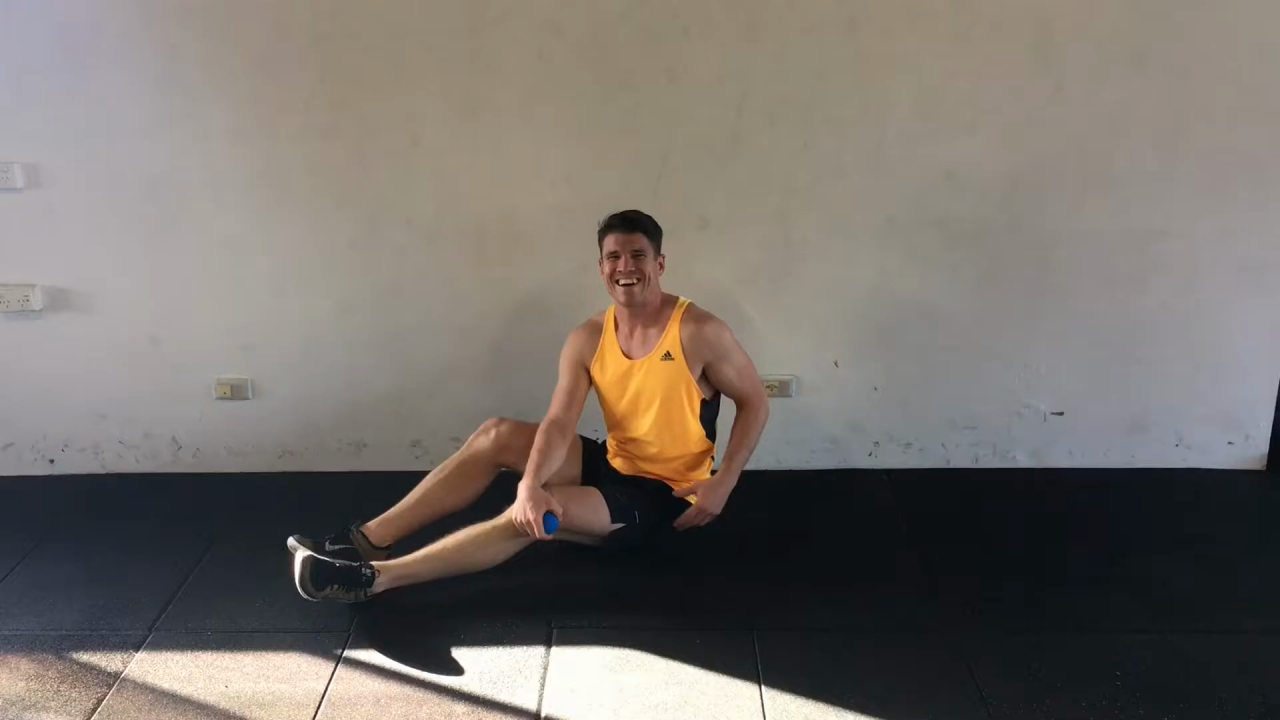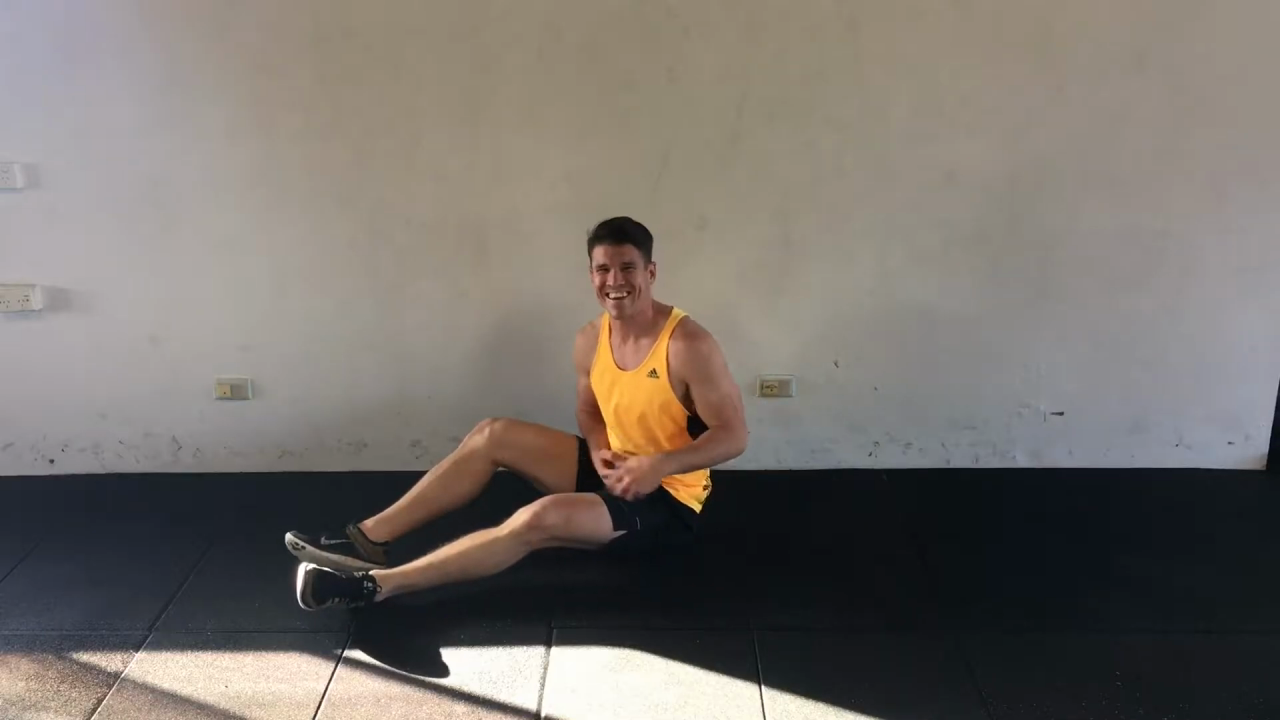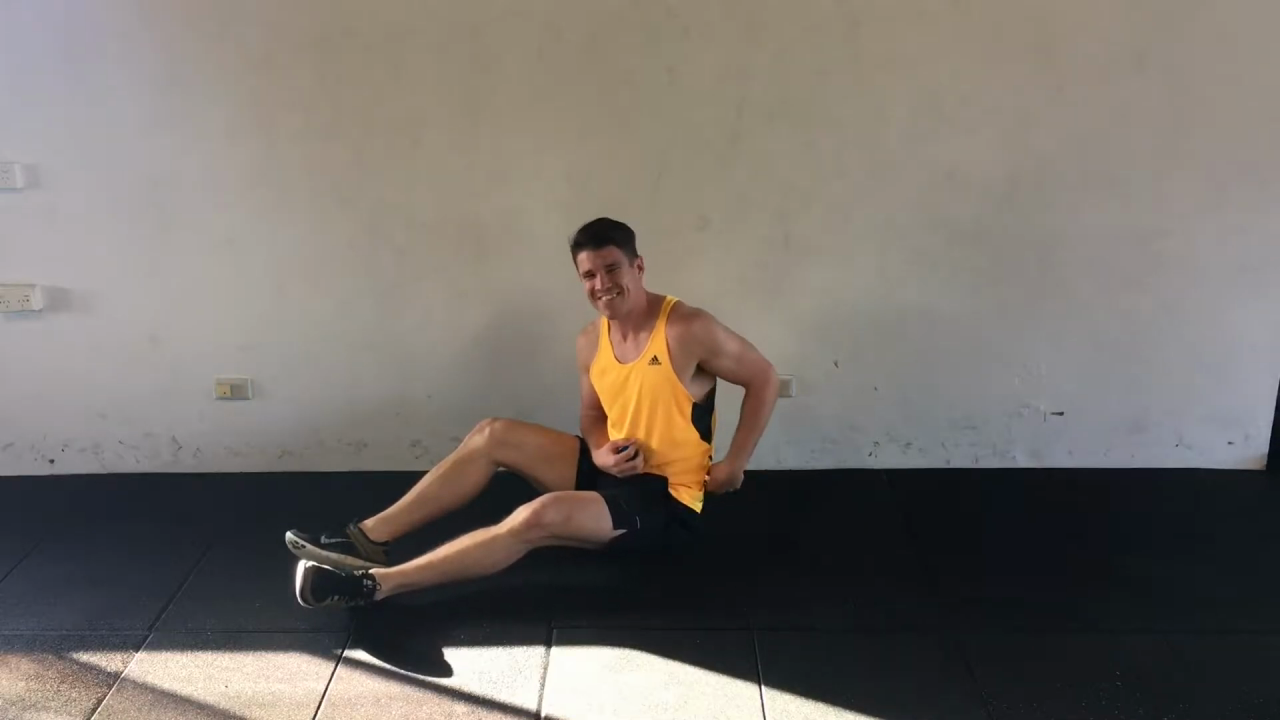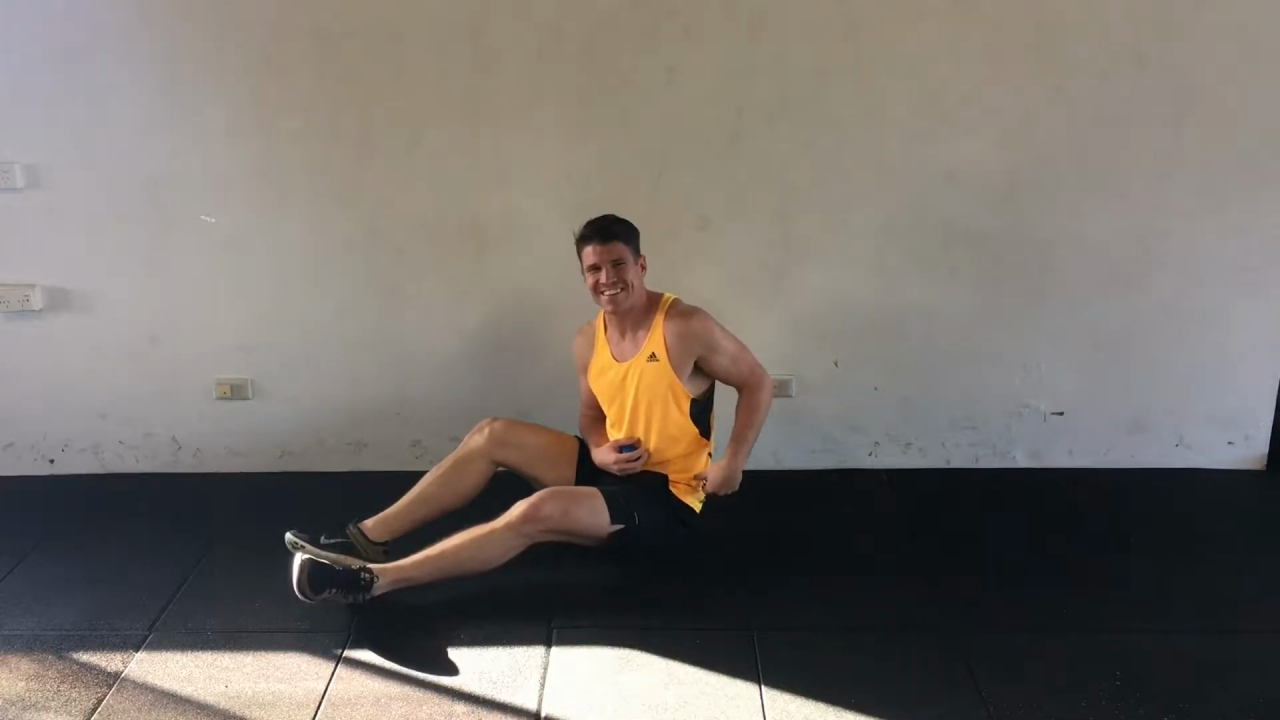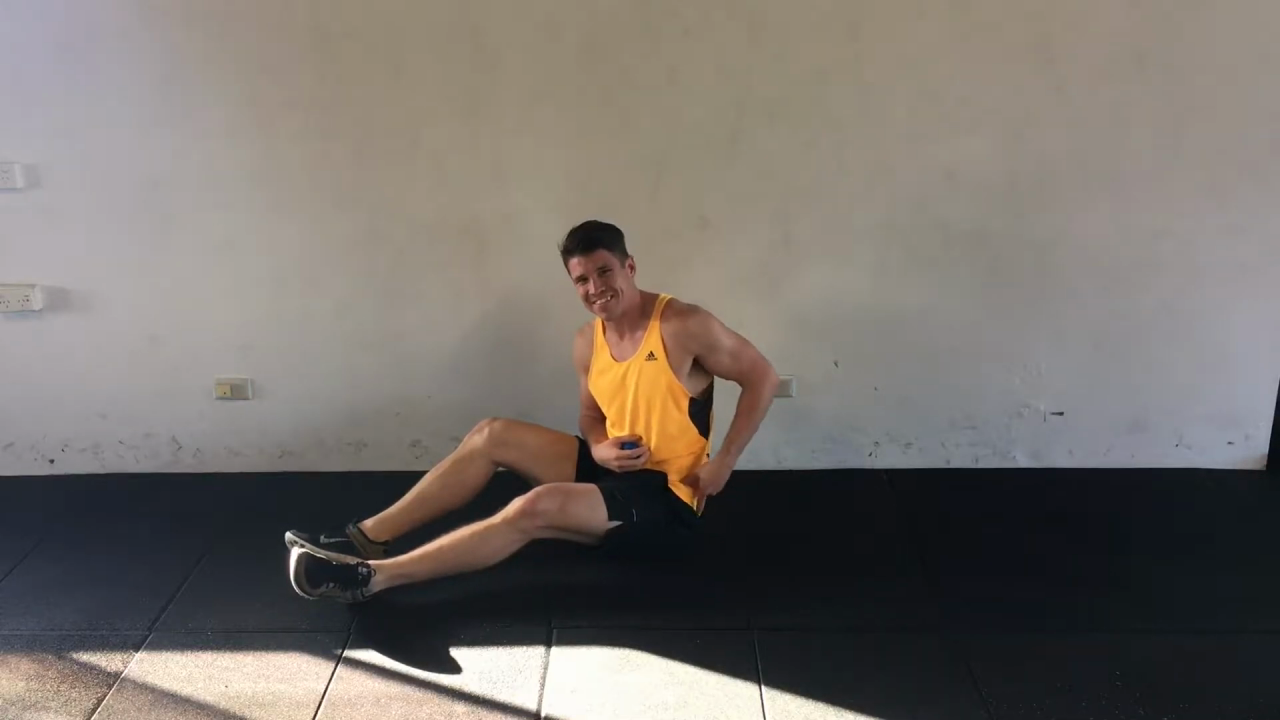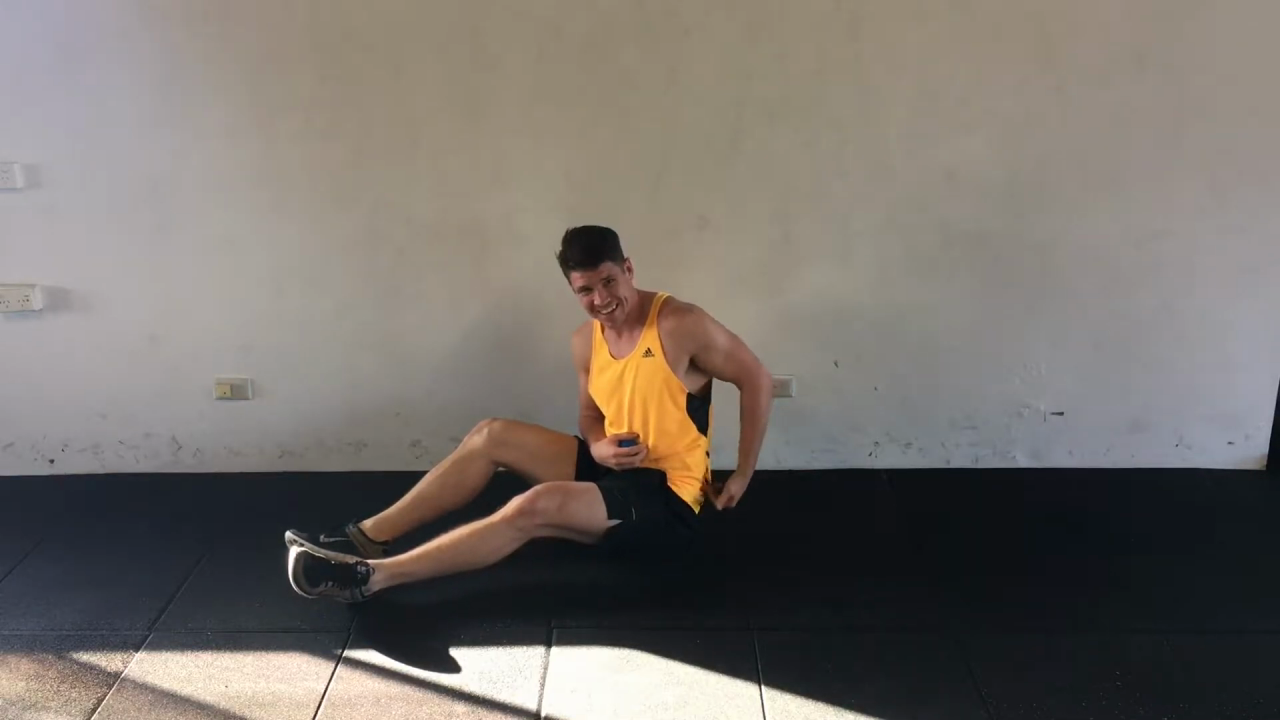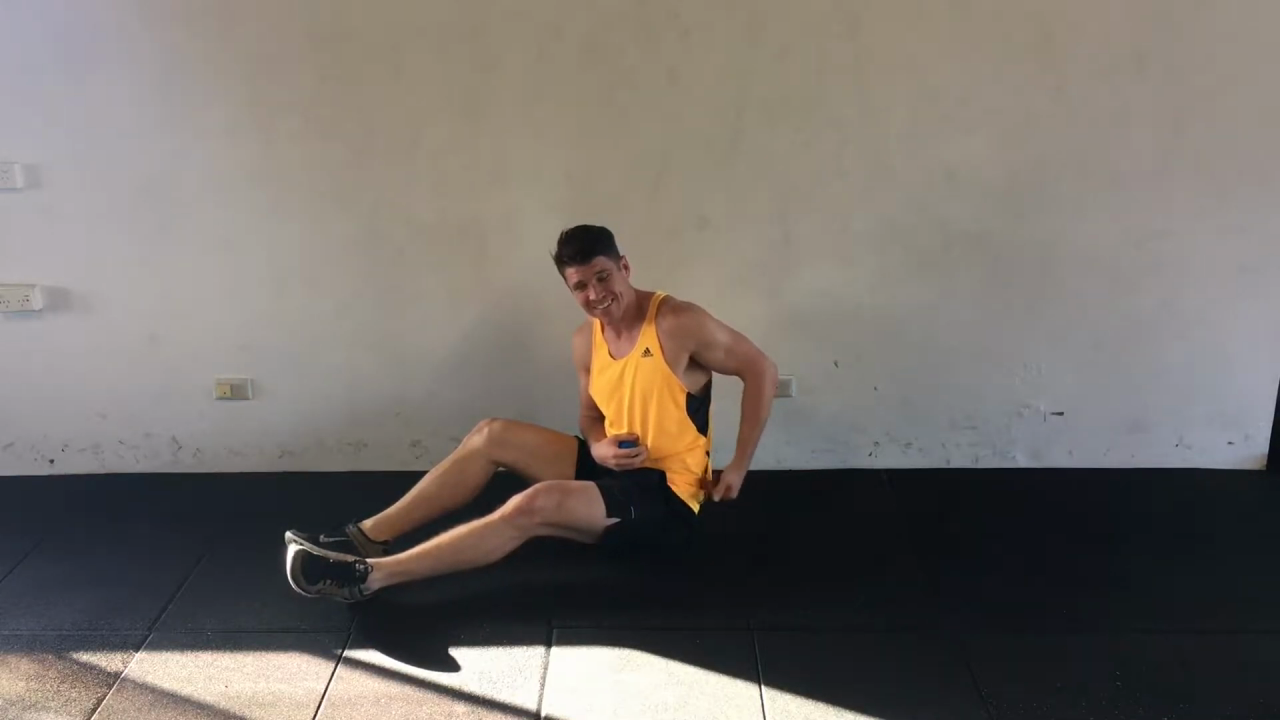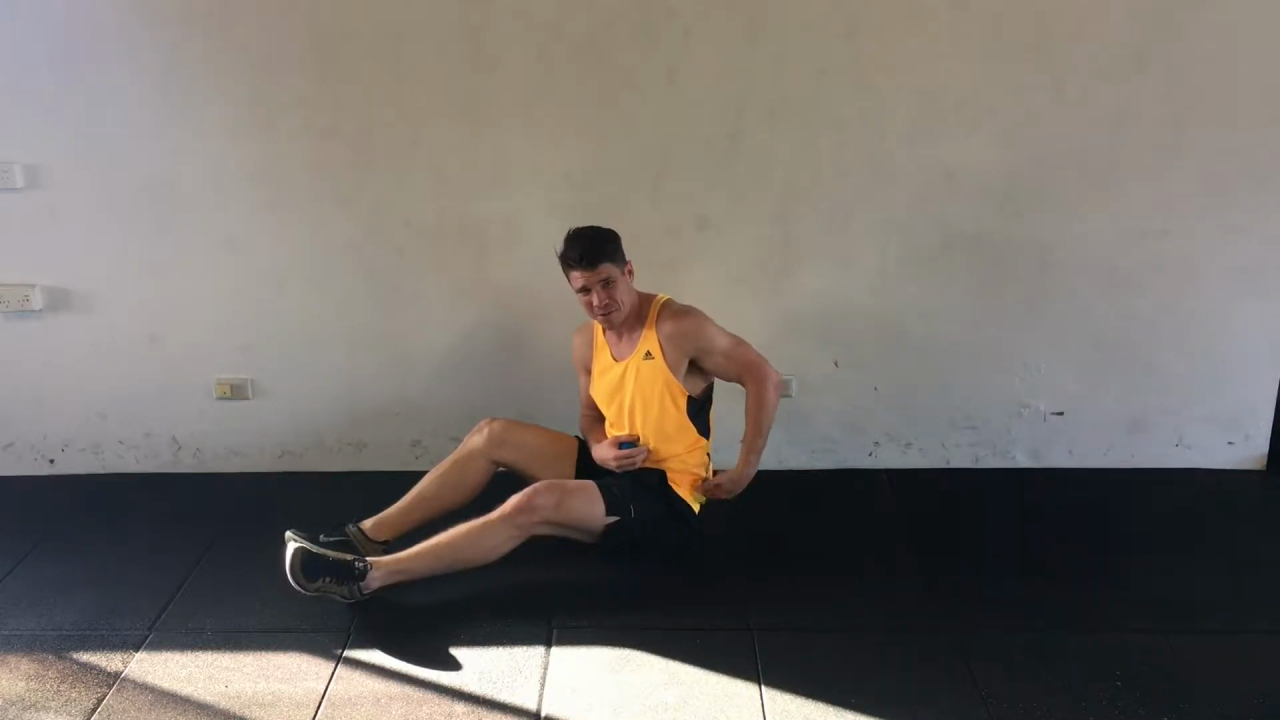
dt=0.7s
person 1, frame 1
left shoulder: (700, 331)
right shoulder: (588, 338)
left elbow: (755, 403)
right elbow: (559, 423)
left wrist: (723, 483)
right wrist: (530, 483)
left hip: (664, 496)
right hip: (613, 466)
left knee: (522, 522)
right knee: (496, 435)
left ankle: (373, 577)
right ankle: (369, 540)
person 1, frame 2
left shoulder: (690, 345)
right shoulder: (589, 340)
left elbow: (732, 437)
left wrist: (657, 466)
right wrist: (601, 453)
left hip: (667, 499)
right hip: (617, 469)
left knee: (540, 519)
right knee: (492, 436)
left ankle: (375, 585)
right ankle: (369, 539)
person 1, frame 3
left shoulder: (689, 330)
right shoulder: (590, 341)
left elbow: (764, 381)
left wrist: (734, 464)
right wrist: (599, 452)
left hip: (665, 499)
right hip: (616, 469)
left knee: (541, 517)
right knee: (492, 436)
left ankle: (376, 583)
right ankle: (369, 537)
person 1, frame 4
left shoulder: (687, 328)
right shoulder: (588, 341)
left elbow: (756, 383)
left wrist: (732, 462)
right wrist: (599, 451)
left hip: (666, 499)
right hip: (615, 470)
left knee: (540, 511)
right knee: (493, 435)
left ankle: (374, 578)
right ankle: (369, 537)
person 1, frame 5
left shoulder: (685, 326)
right shoulder: (587, 342)
left elbow: (761, 377)
left wrist: (722, 463)
right wrist: (599, 449)
left hip: (666, 496)
right hip: (614, 468)
left knee: (537, 508)
right knee: (492, 436)
left ankle: (372, 576)
right ankle: (368, 536)
person 1, frame 6
left shoulder: (681, 324)
right shoulder: (585, 341)
left elbow: (755, 379)
left wrist: (742, 475)
right wrist: (599, 447)
left hip: (665, 499)
right hip: (614, 469)
left knee: (537, 506)
right knee: (492, 435)
left ankle: (371, 576)
right ankle: (368, 536)
person 1, frame 7
left shoulder: (679, 323)
right shoulder: (586, 341)
left elbow: (761, 371)
left wrist: (739, 465)
right wrist: (599, 448)
left hip: (665, 496)
right hip: (615, 469)
left knee: (535, 505)
right knee: (492, 436)
left ankle: (369, 574)
right ankle: (368, 536)
person 1, frame 8
left shoulder: (681, 327)
right shoulder: (586, 341)
left elbow: (763, 378)
left wrist: (745, 469)
right wrist: (599, 449)
left hip: (665, 498)
right hip: (617, 469)
left knee: (534, 505)
right knee: (492, 436)
left ankle: (369, 572)
right ankle: (367, 536)
